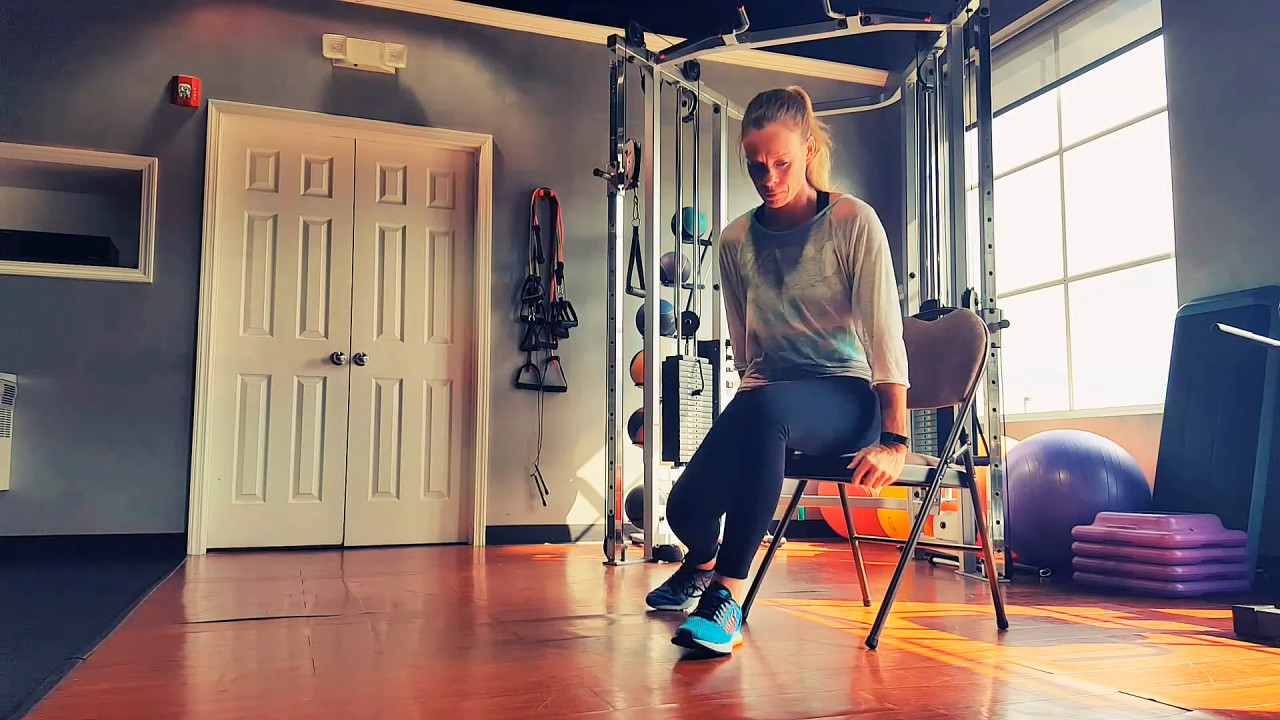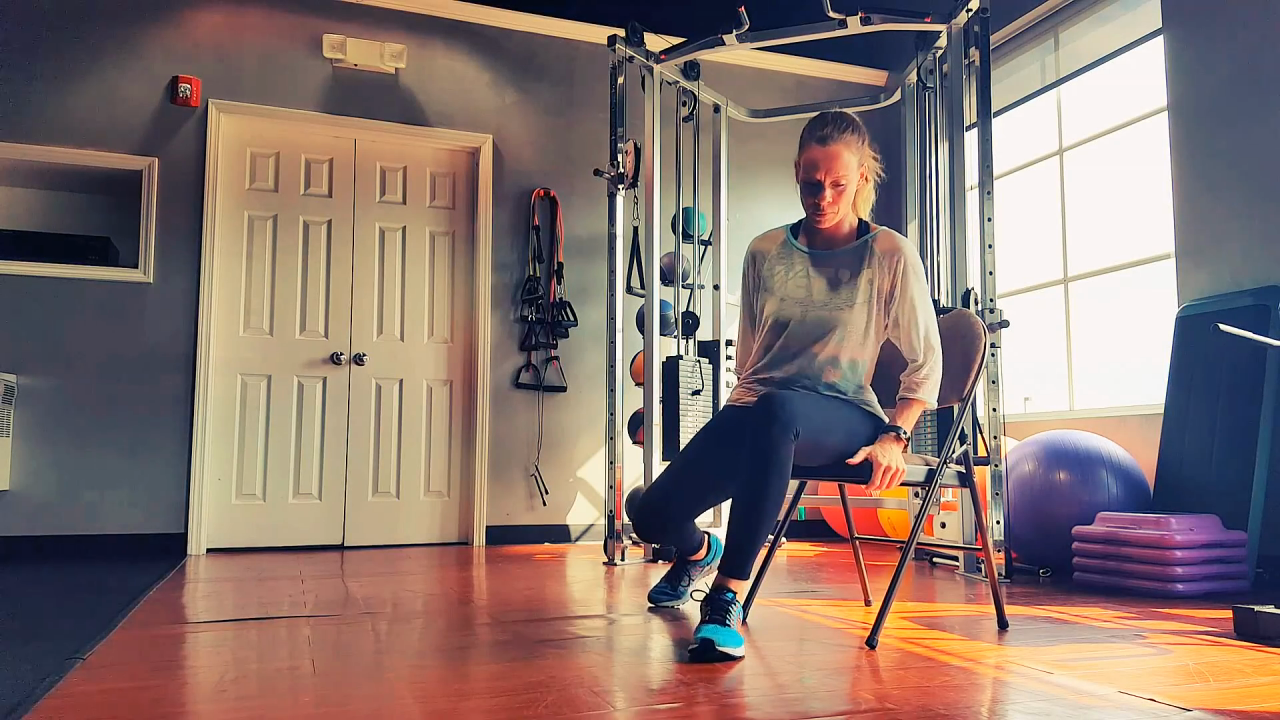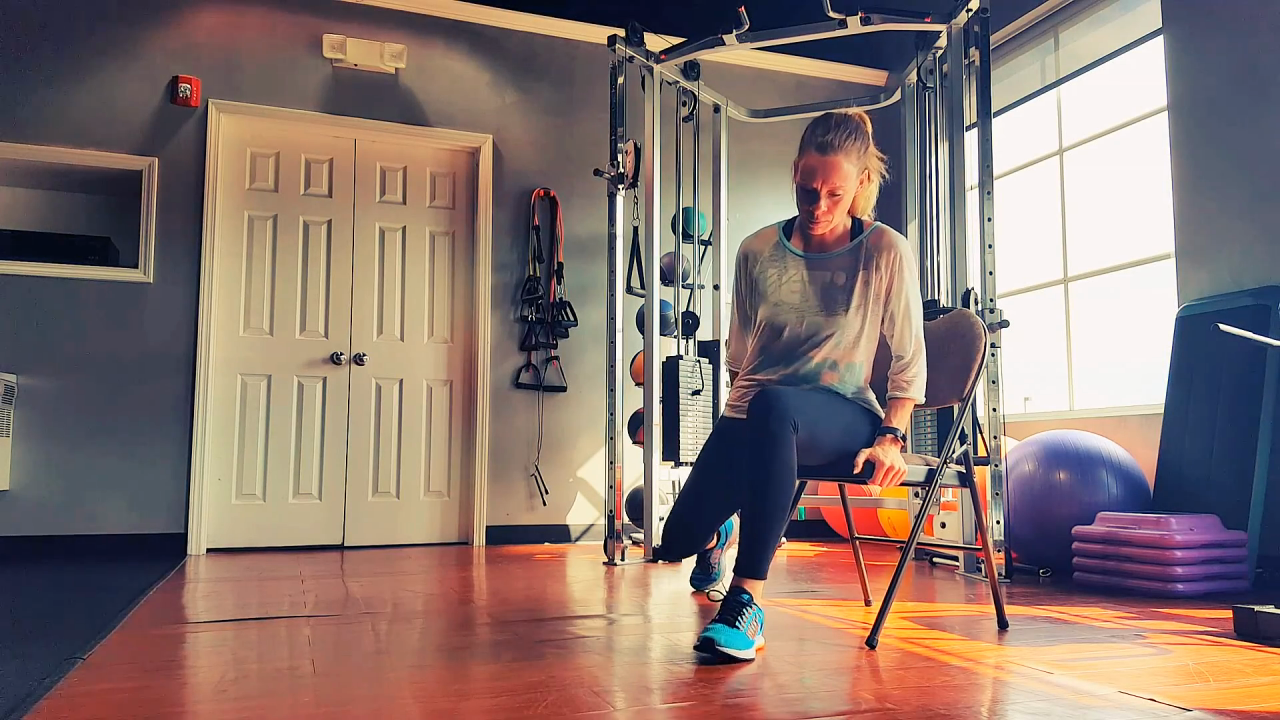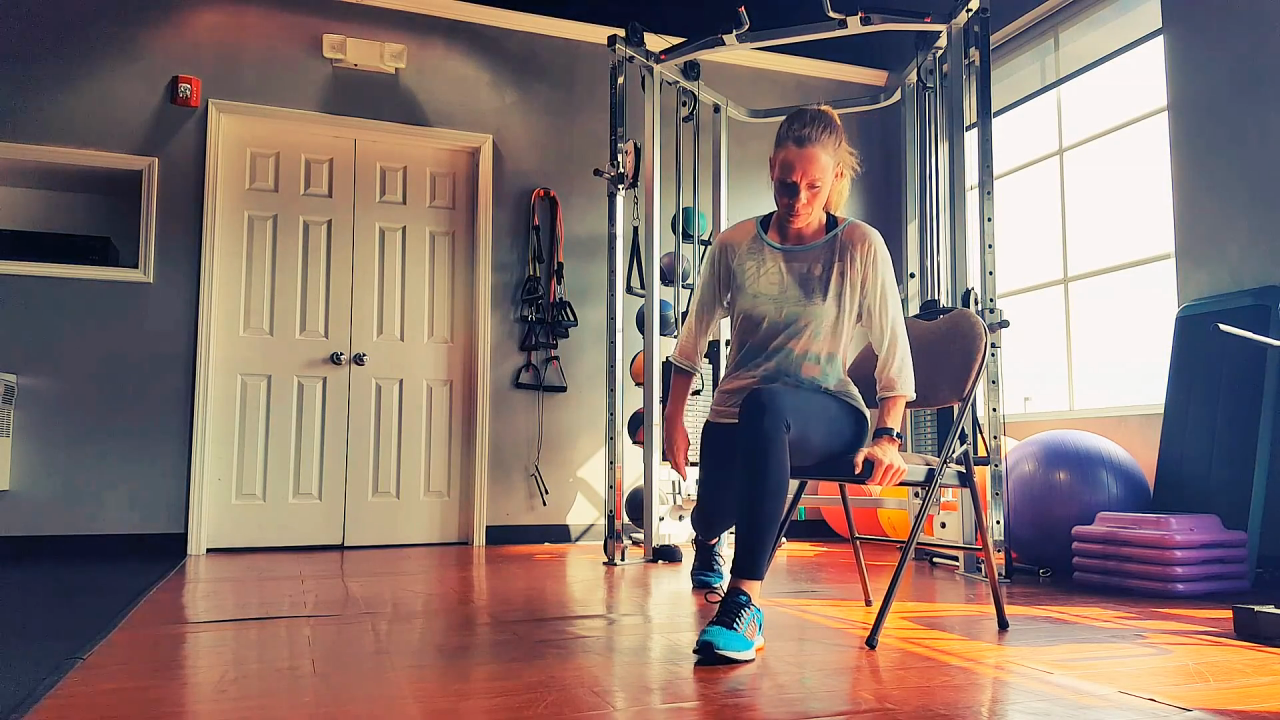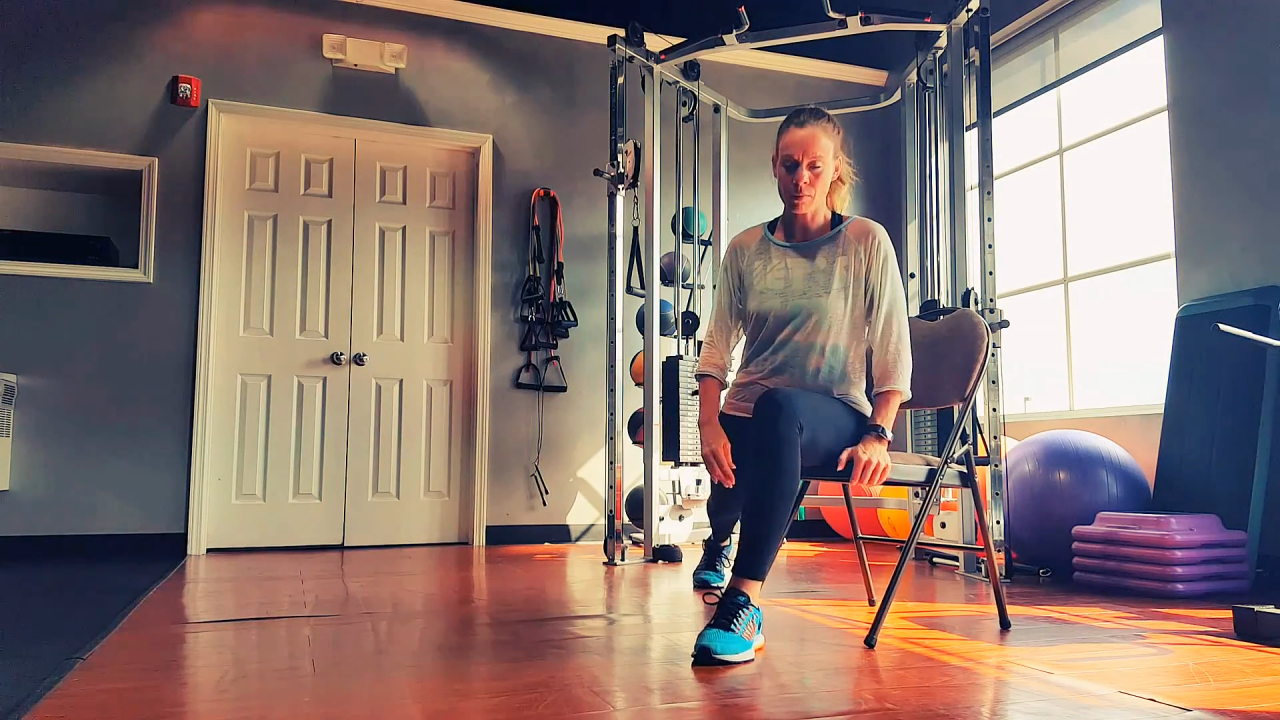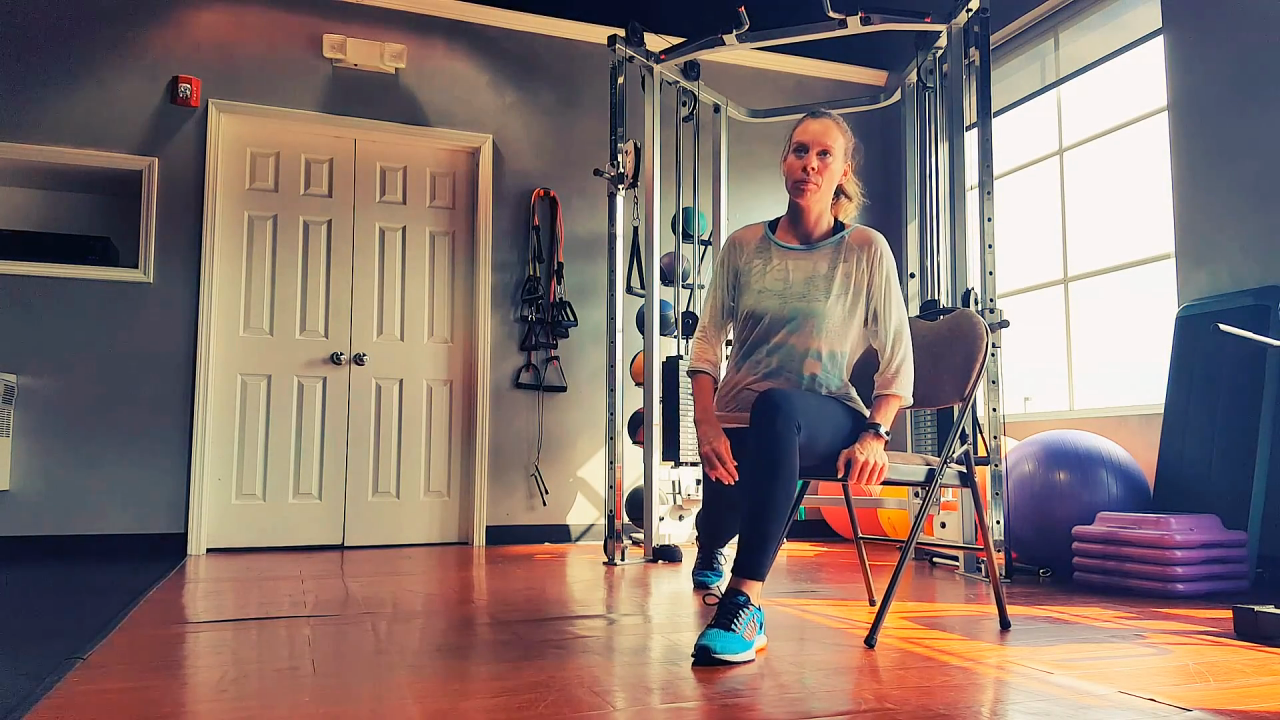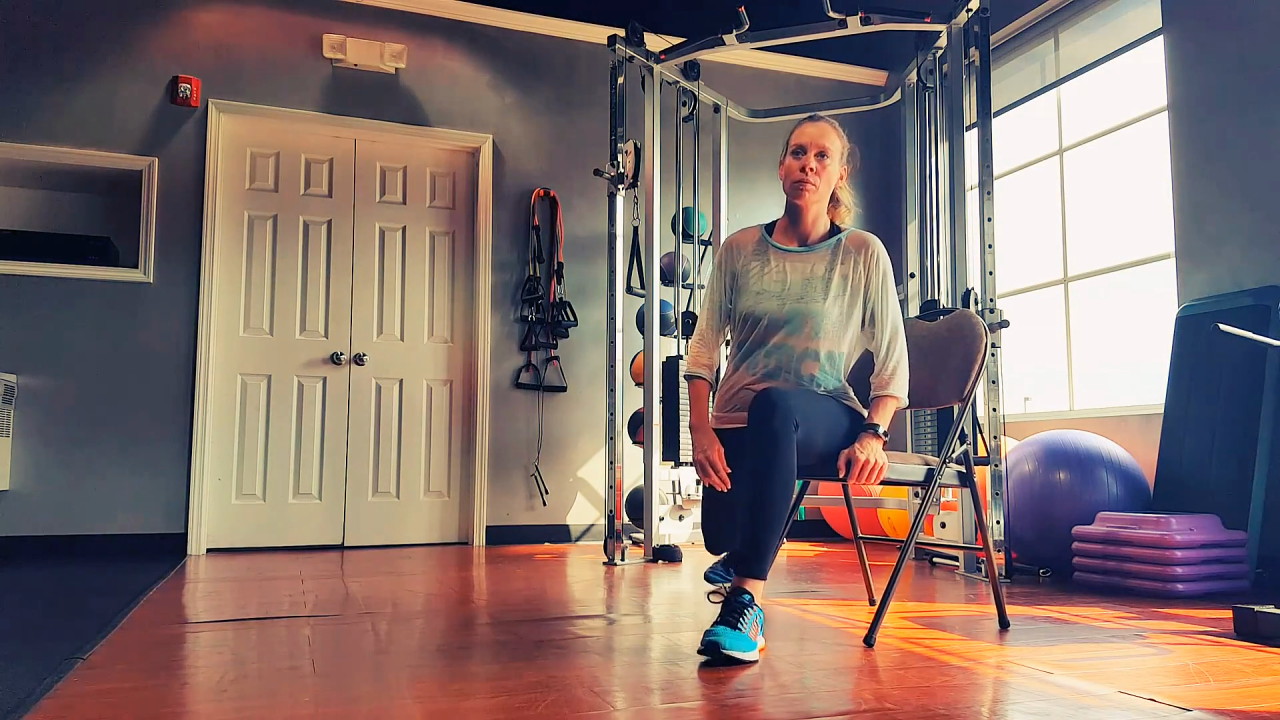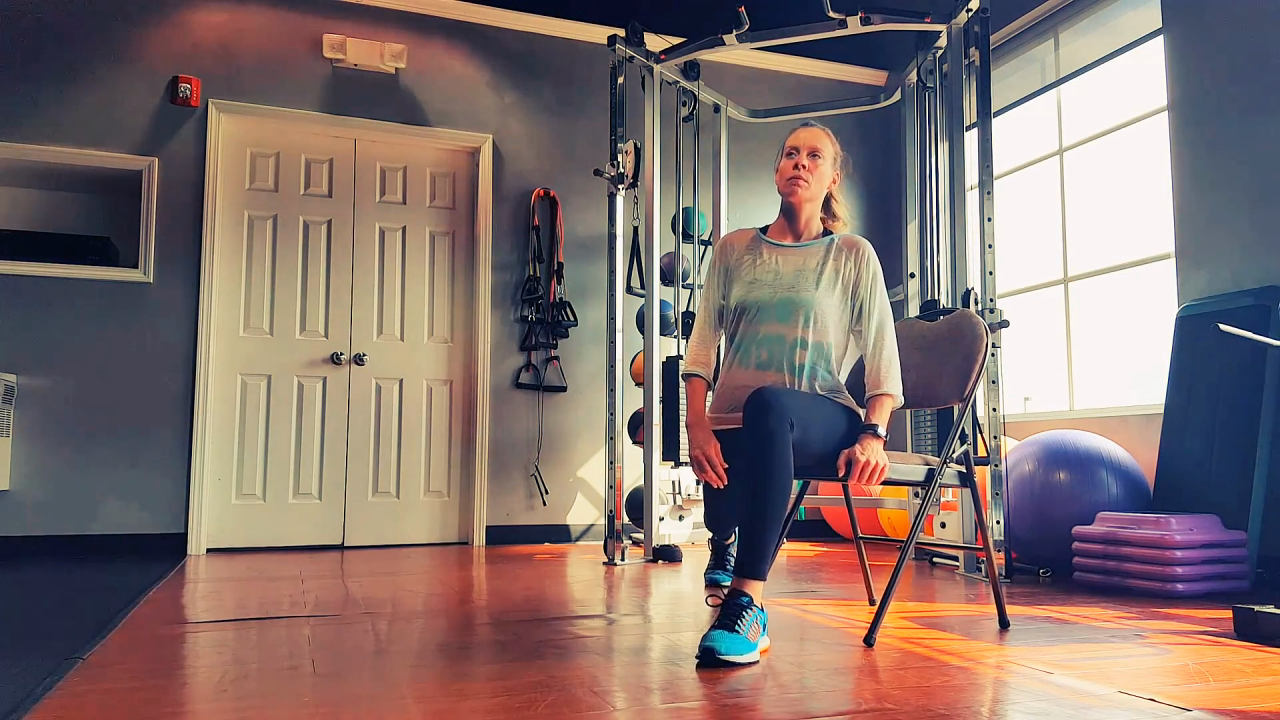
dt=0.5s
person 1, frame 1
left shoulder: (853, 221)
right shoulder: (735, 240)
left elbow: (884, 331)
left wrist: (893, 440)
right wrist: (753, 405)
left hip: (847, 397)
right hip: (769, 396)
left knee: (763, 408)
right knee: (686, 508)
left ankle: (725, 598)
right ankle: (705, 559)
person 1, frame 2
left shoulder: (890, 255)
right shoulder: (765, 252)
left elbow: (925, 362)
left wrist: (894, 434)
right wrist: (744, 409)
left hip: (842, 418)
right hip: (754, 409)
left knee: (777, 412)
right knee: (651, 515)
left ankle: (727, 597)
right ankle: (700, 551)
person 1, frame 3
left shoulder: (886, 252)
right shoulder: (757, 250)
left elbow: (909, 359)
left wrist: (890, 436)
right wrist: (737, 417)
left hip: (841, 415)
right hip: (749, 415)
left knee: (772, 408)
right knee: (677, 542)
left ankle: (746, 602)
right ankle: (719, 534)
person 1, frame 4
left shoulder: (861, 246)
right shoulder: (734, 245)
left elbow: (894, 350)
right elbow: (693, 338)
left wrist: (888, 436)
right wrist: (674, 419)
left hip: (827, 414)
right hip: (736, 416)
left knee: (764, 408)
left ankle: (744, 605)
right ankle: (708, 539)
person 1, frame 5
left shoulder: (866, 242)
right shoulder: (745, 248)
left elbow: (893, 349)
right elbow: (716, 346)
left wrist: (877, 434)
right wrist: (710, 427)
left hip: (835, 415)
right hip: (747, 414)
left knee: (779, 408)
left ankle: (744, 603)
right ankle: (719, 543)
person 1, frame 6
left shoulder: (866, 250)
right shoulder: (742, 245)
left elbow: (897, 357)
right elbow: (707, 342)
left wrist: (874, 434)
right wrist: (706, 425)
left hip: (827, 417)
right hip: (738, 421)
left knee: (776, 408)
left ankle: (745, 604)
right ankle: (709, 546)
person 1, frame 7
left shoulder: (863, 253)
right shoulder: (739, 248)
left elbow: (892, 358)
right elbow: (704, 345)
left wrist: (872, 434)
right wrist: (700, 429)
left hip: (824, 416)
right hip: (736, 421)
left knee: (774, 406)
right knee: (721, 534)
left ankle: (746, 602)
right ankle: (741, 551)
person 1, frame 8
left shoulder: (853, 255)
right shoulder: (734, 249)
left elbow: (882, 357)
right elbow: (701, 345)
left wrist: (872, 435)
right wrist: (697, 426)
left hip: (820, 417)
right hip: (733, 424)
left knee: (768, 405)
right knee: (723, 520)
left ankle: (748, 603)
right ankle: (726, 542)
